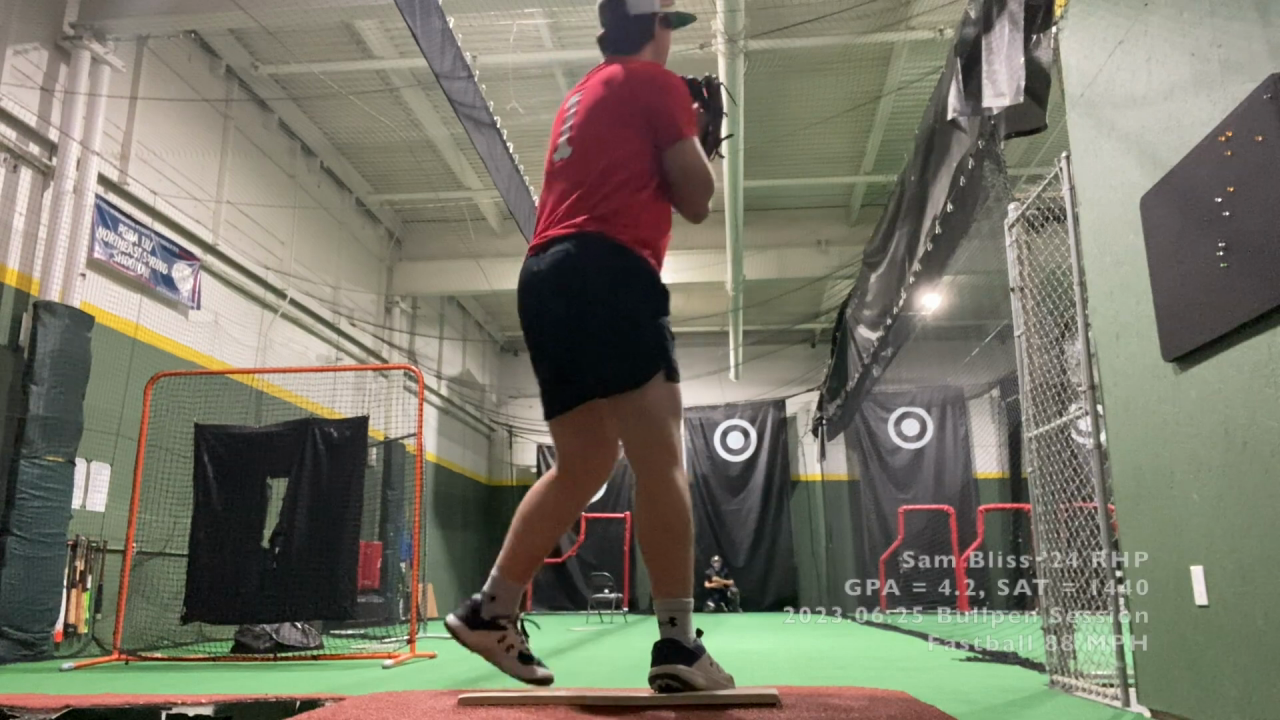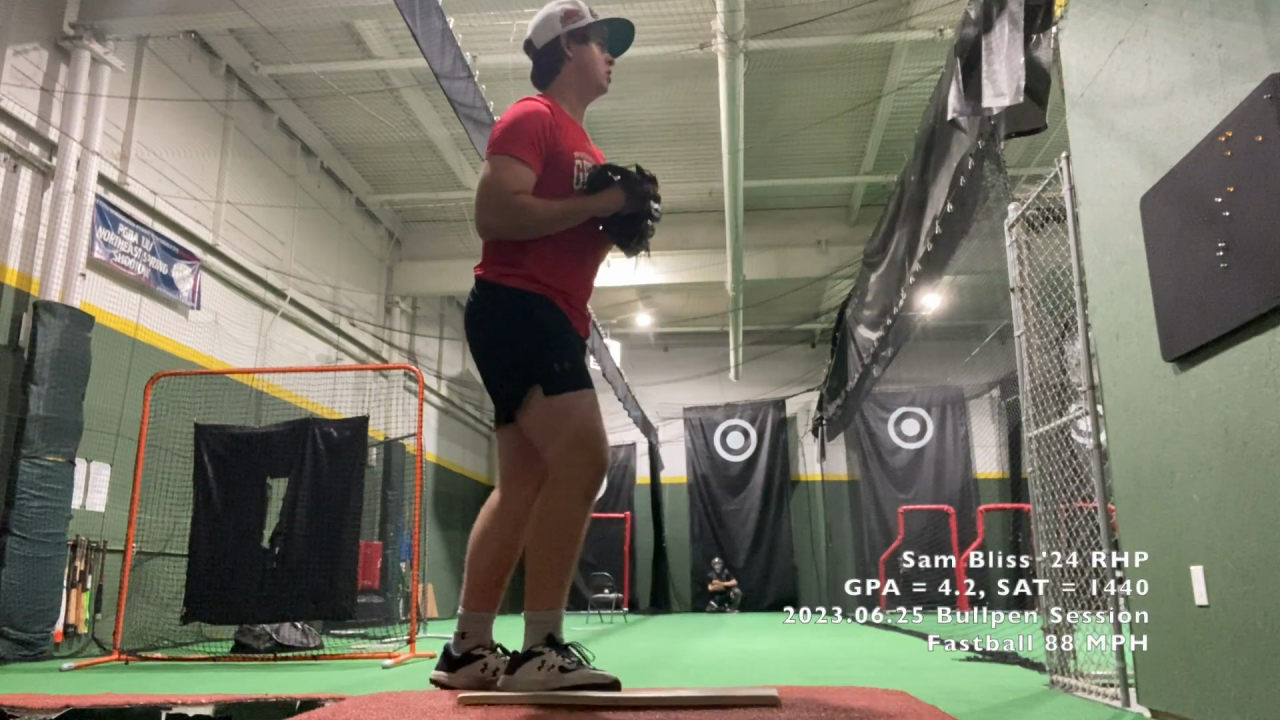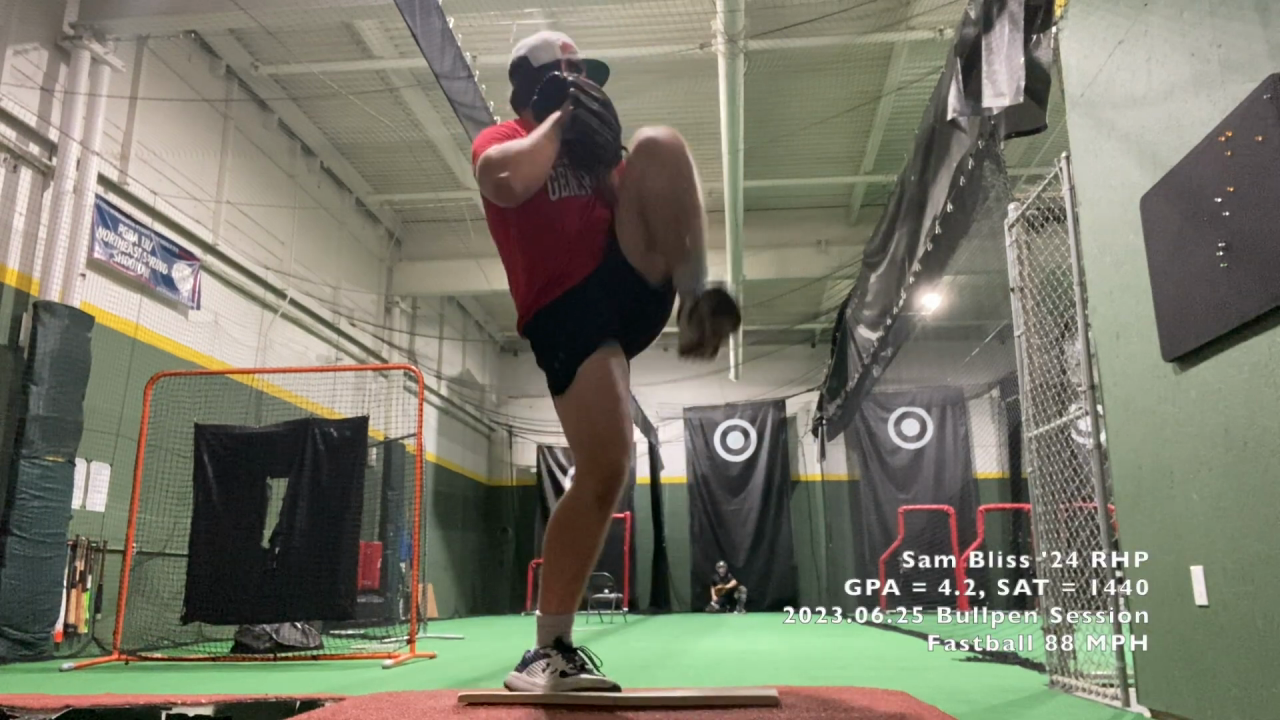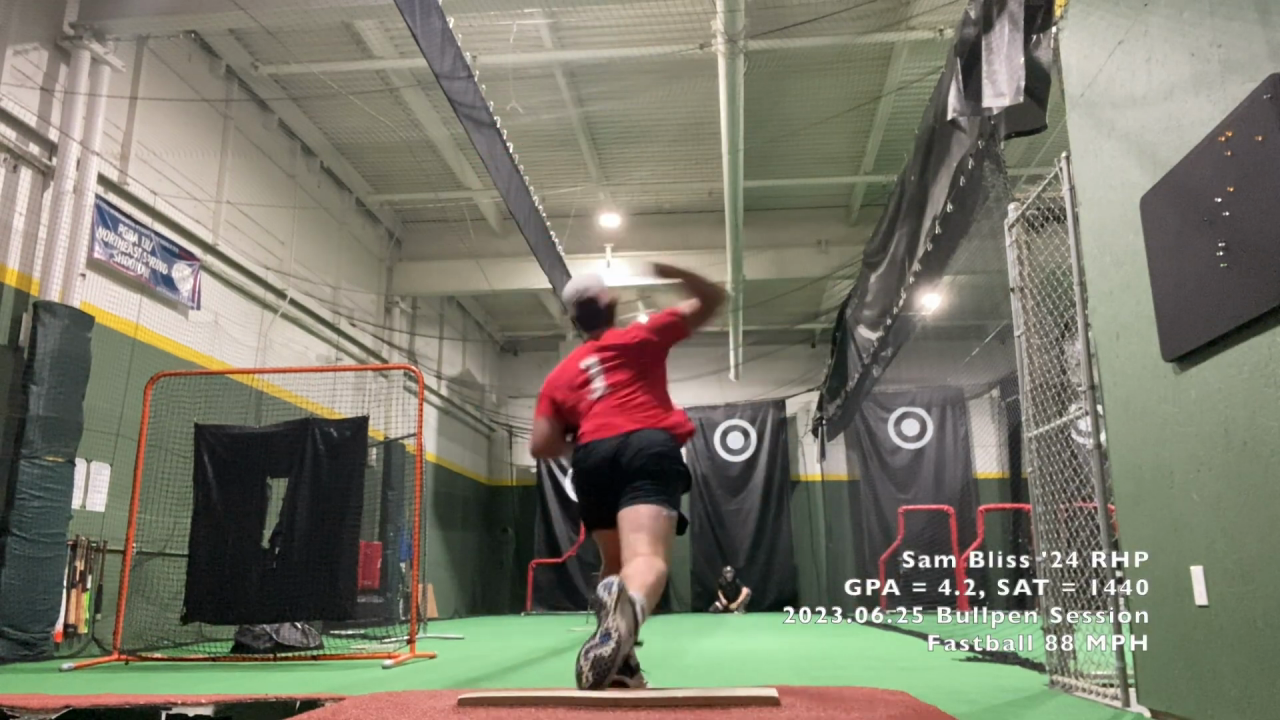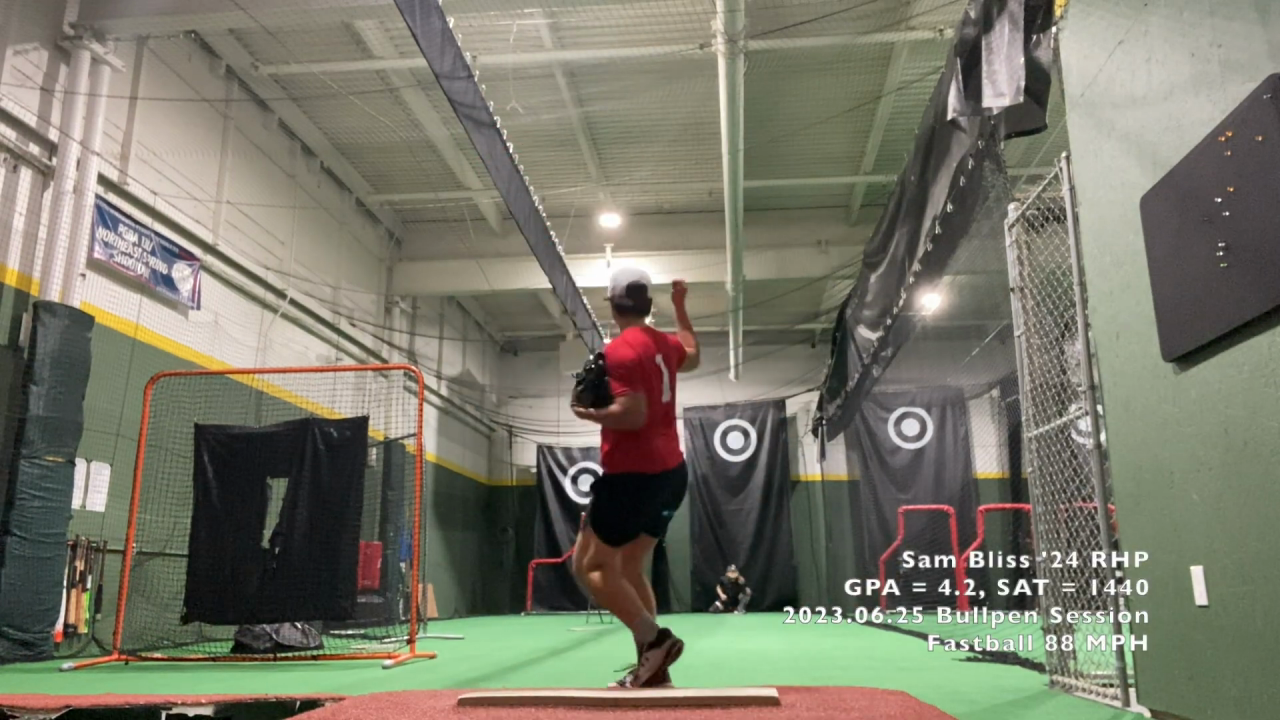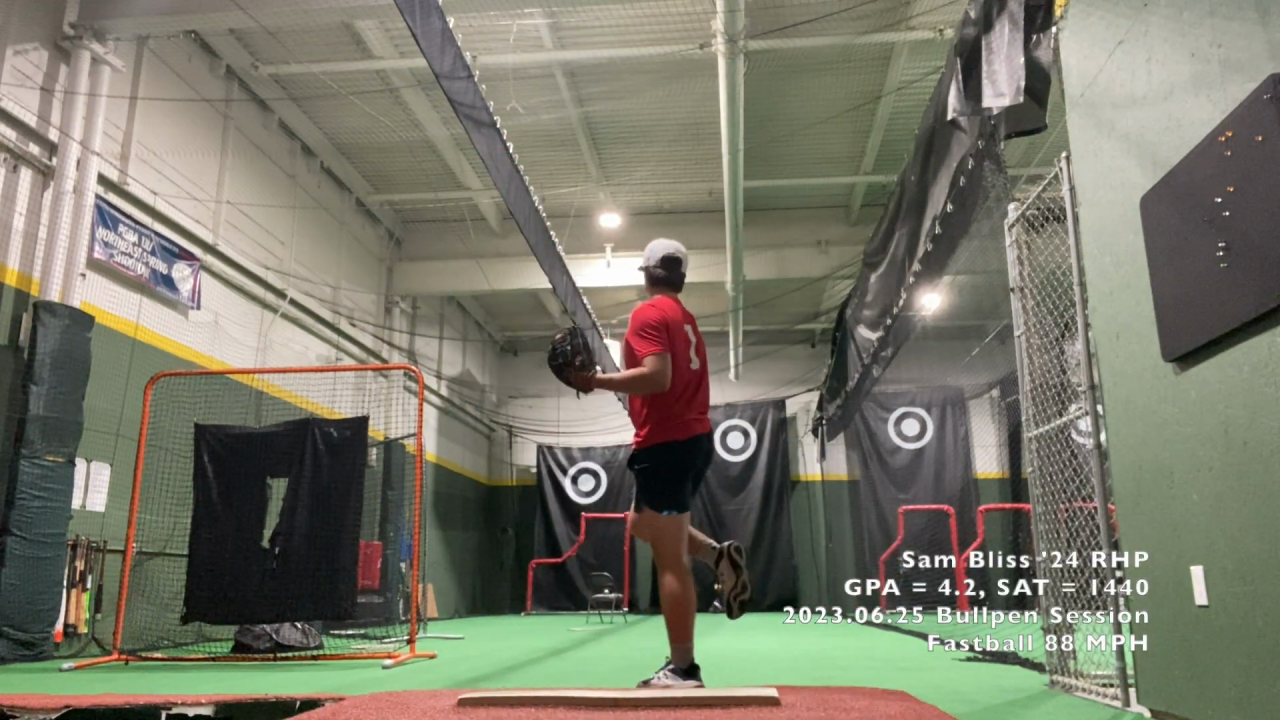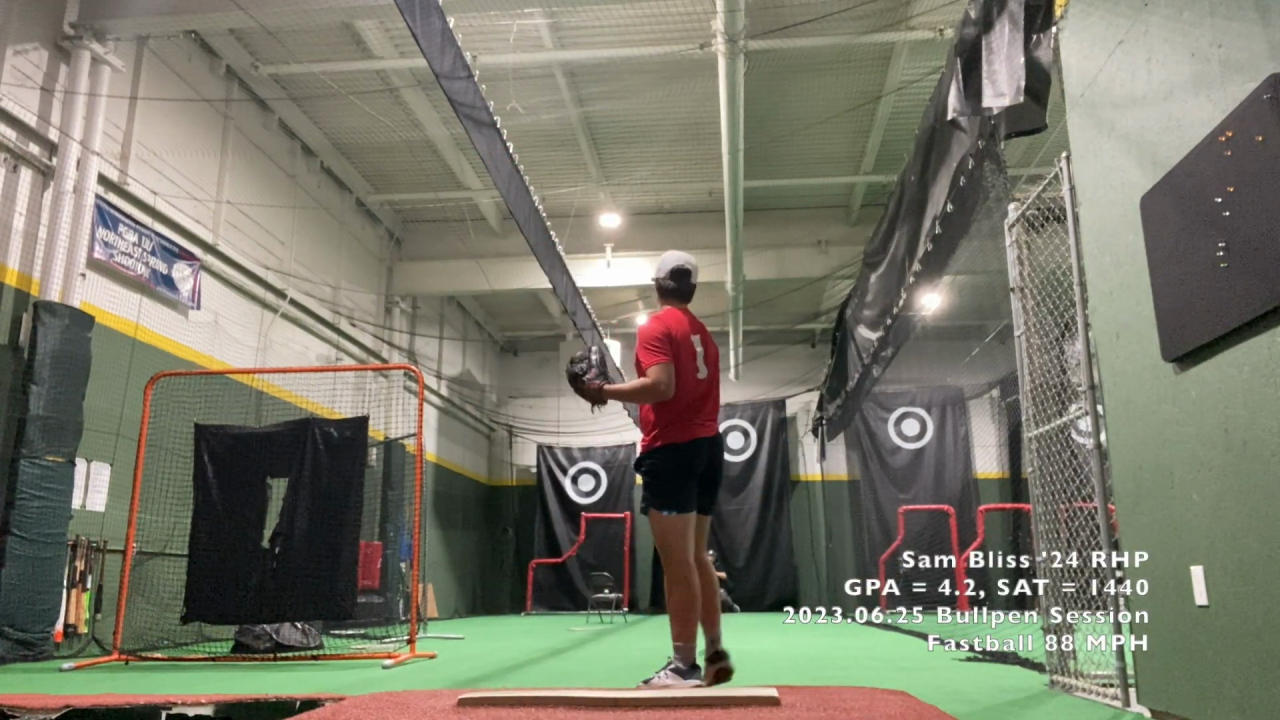
dt=0.7s
person 1, frame 1
left shoulder: (577, 100)
right shoulder: (658, 85)
right elbow: (697, 202)
right wrist: (692, 139)
left hip: (545, 277)
right hip: (606, 275)
left knee: (580, 462)
right knee: (659, 457)
left ankle: (490, 607)
right ankle: (677, 643)
person 1, frame 2
left shoulder: (584, 146)
right shoulder: (530, 119)
right elbow: (494, 215)
left wrist: (614, 221)
right wrist: (597, 205)
left hip: (554, 321)
right hip: (516, 311)
left knee: (522, 488)
right knee: (582, 461)
left ankle: (467, 649)
right ankle: (540, 648)
person 1, frame 3
right shoulder: (502, 138)
left elbow: (635, 210)
right elbow: (508, 183)
left wrist: (605, 161)
right wrist: (559, 120)
left hip: (630, 284)
right hip: (564, 312)
left knee: (659, 145)
right knee: (605, 466)
left ankle: (698, 299)
right ankle: (548, 651)
person 1, frame 4
left shoulder: (559, 377)
right shoulder: (644, 331)
left elbow: (541, 447)
right elbow: (711, 301)
left hip: (594, 462)
right hip: (651, 451)
left knee: (617, 564)
right knee: (644, 563)
left ankle: (620, 662)
right ankle: (623, 608)
person 1, frame 5
left shoulder: (621, 350)
right shoulder: (665, 344)
left elbow: (631, 414)
right elbow: (691, 356)
left wrist: (588, 413)
right wrist: (680, 308)
left hip: (632, 477)
right hip: (671, 474)
left knee: (589, 566)
right knee: (629, 570)
left ankle: (654, 638)
right ankle: (649, 663)
person 1, frame 6
left shoulder: (648, 313)
right shoulder: (686, 319)
left elbow: (656, 377)
left wrist: (596, 380)
left hip: (667, 444)
right hip: (694, 439)
left knee: (669, 560)
right knee: (642, 524)
left ankle: (682, 668)
right ankle: (719, 555)
person 1, frame 7
left shoulder: (657, 326)
right shoulder: (704, 333)
left elbow: (660, 386)
left wrist: (608, 390)
left hip: (673, 448)
right hip: (708, 444)
left knee: (678, 558)
right knee: (695, 555)
left ankle: (684, 666)
right ankle: (714, 654)
